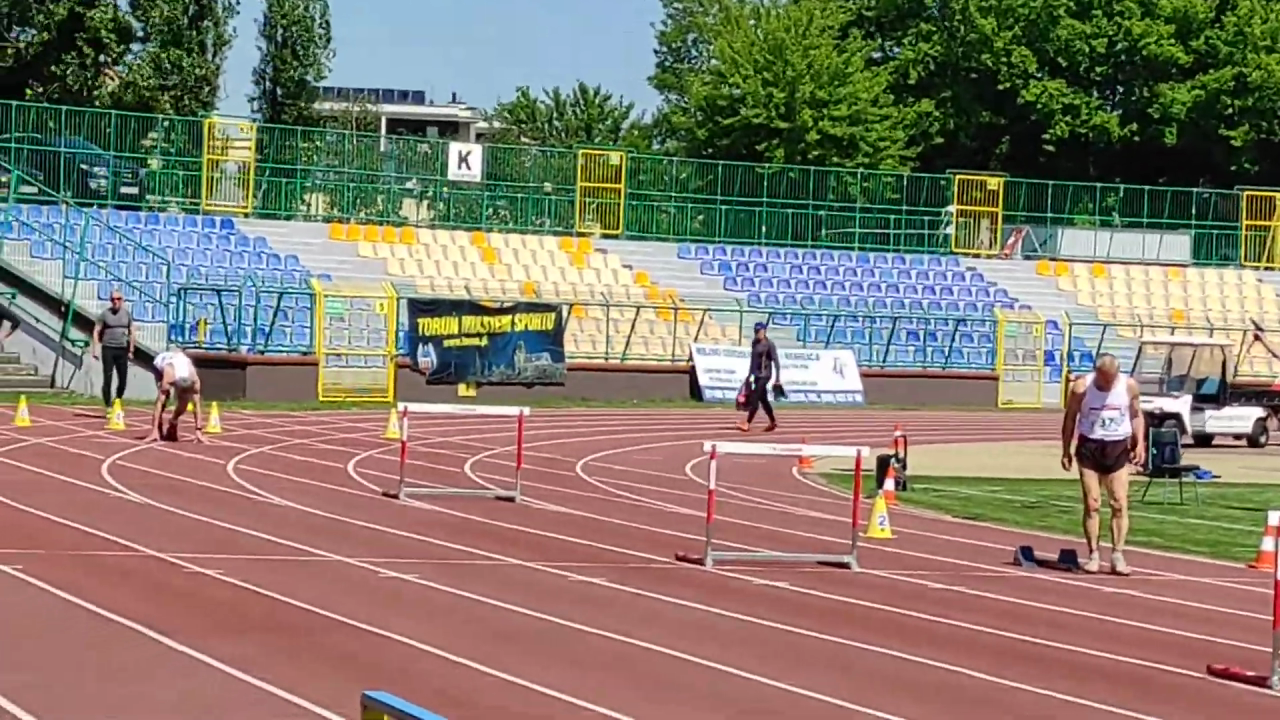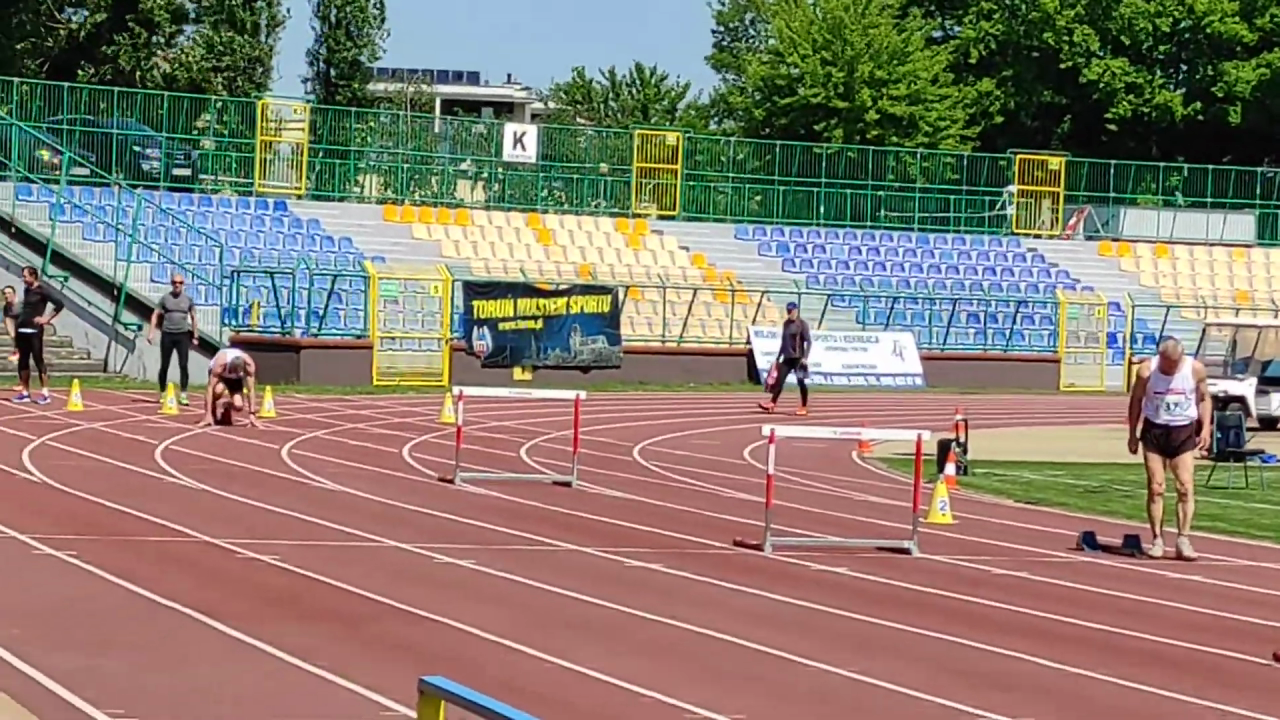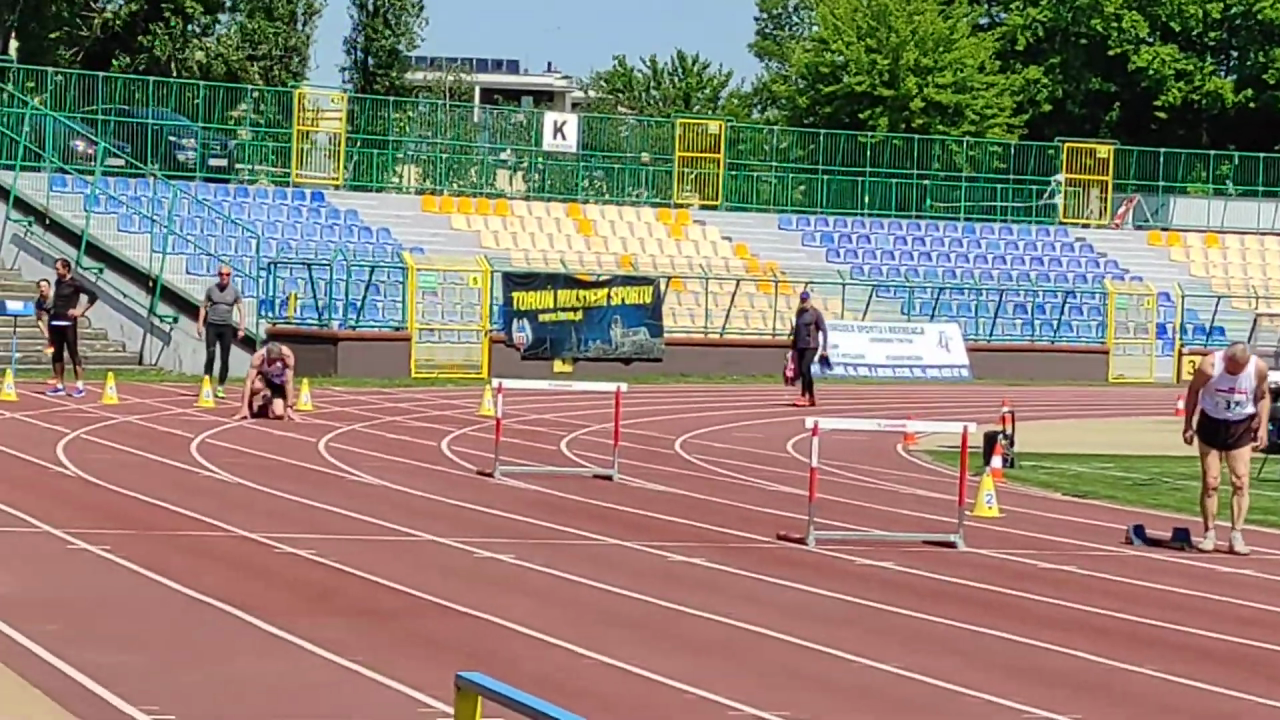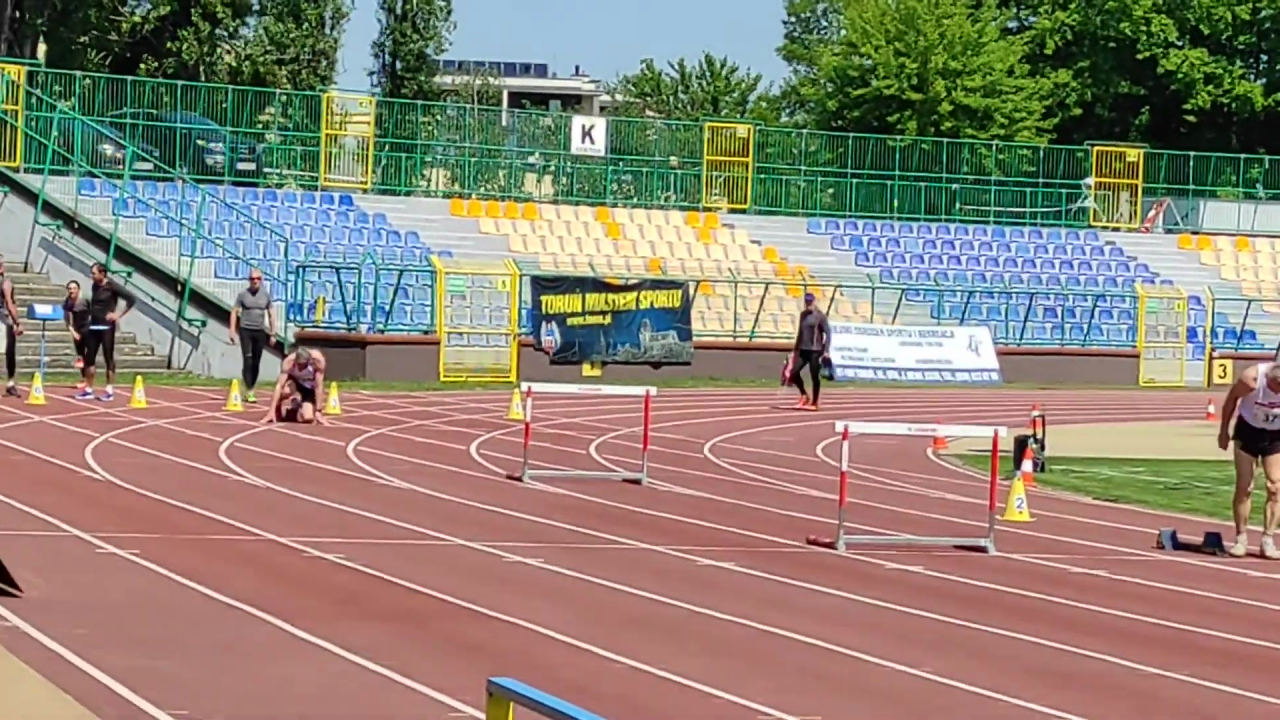
dt=0.5s
person 1, frame 1
left shoulder: (1130, 386)
right shoulder: (1081, 387)
left elbow: (1136, 415)
right elbow: (1070, 417)
left wrist: (1140, 444)
right wrist: (1066, 450)
left hip: (1118, 447)
right hip: (1089, 446)
left knee: (1120, 504)
right knee: (1091, 504)
left ankle: (1117, 555)
right ankle: (1093, 555)
person 1, frame 2
left shoulder: (1196, 369)
right shoulder: (1146, 370)
left elbow: (1204, 398)
right elbow: (1136, 401)
left wrist: (1205, 428)
right wrist: (1133, 434)
left hip: (1184, 432)
right hip: (1154, 431)
left knee: (1185, 487)
right knee: (1155, 488)
left ankle: (1183, 540)
right ankle: (1157, 540)
person 1, frame 3
left shoulder: (1259, 367)
right shoulder: (1209, 366)
left elbow: (1263, 395)
right elbow: (1193, 392)
left wrist: (1263, 426)
right wrist: (1188, 425)
left hip: (1241, 426)
right hip: (1211, 424)
left knee: (1241, 481)
right knee: (1210, 482)
left ankle: (1236, 535)
right ankle: (1209, 533)
person 1, frame 4
right shoulder: (1251, 378)
right elbow: (1232, 399)
right wrist: (1224, 430)
right hip: (1248, 431)
right knee: (1244, 487)
right ankle: (1241, 538)
